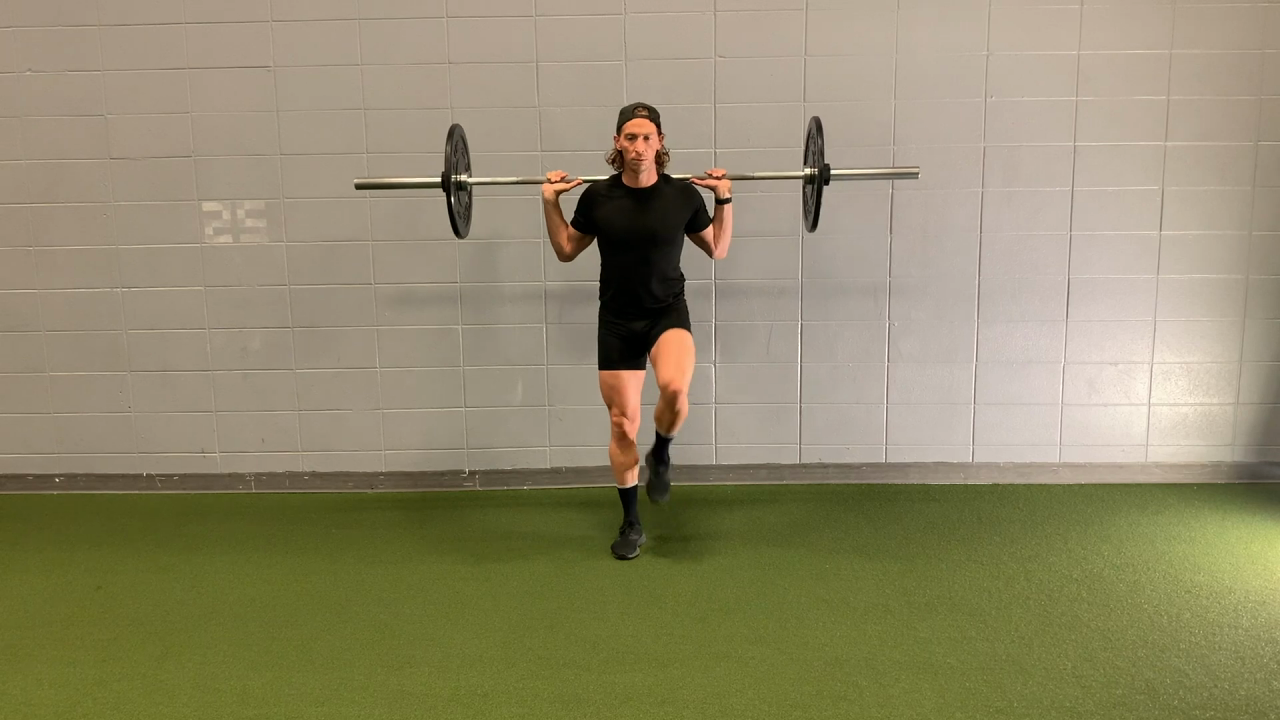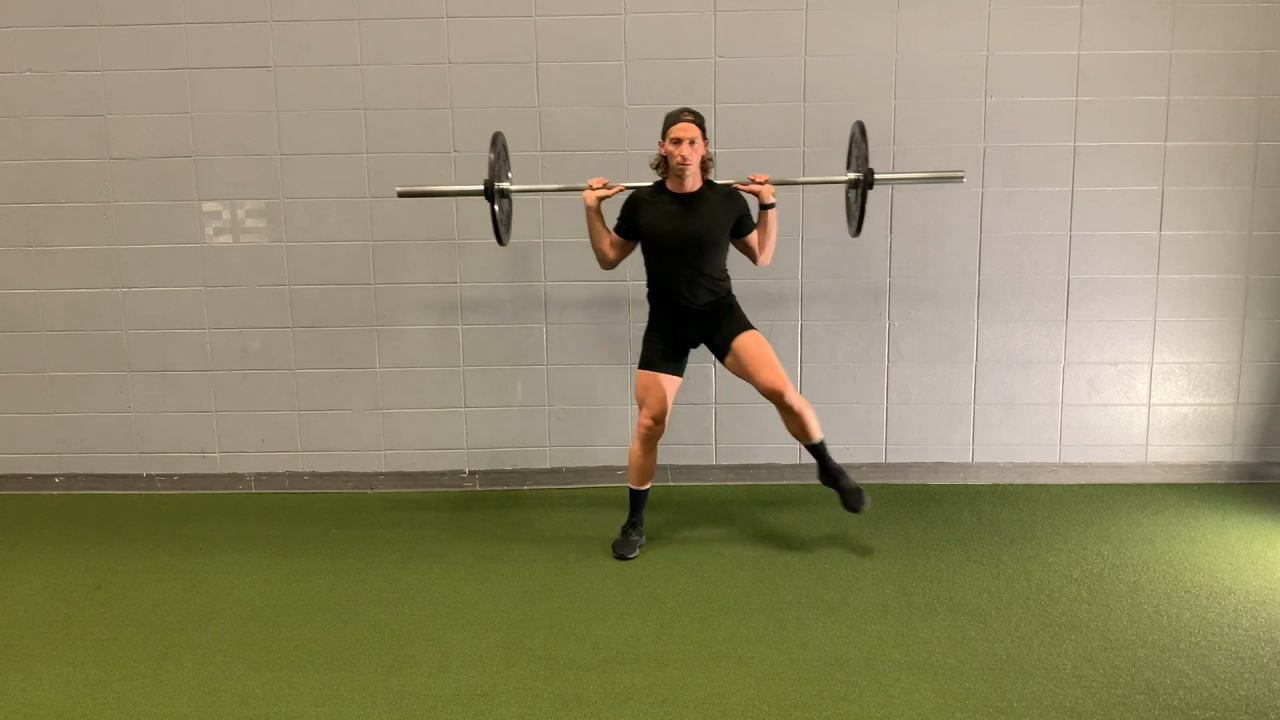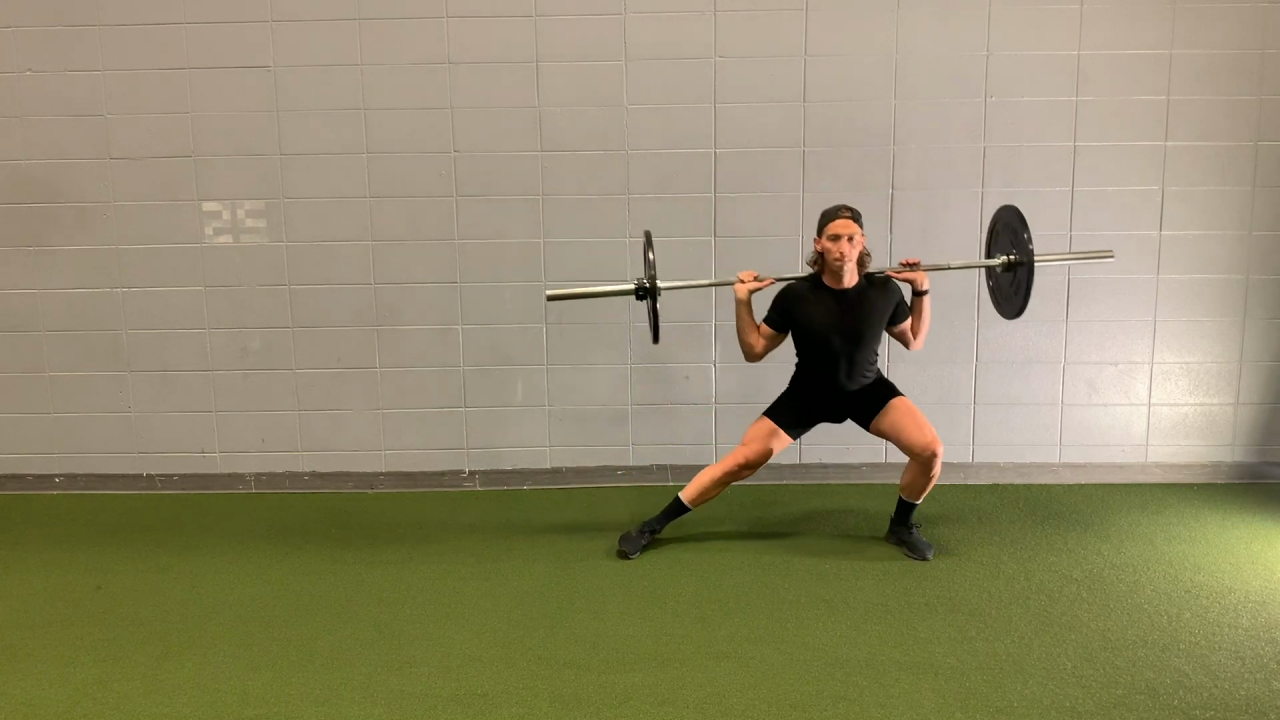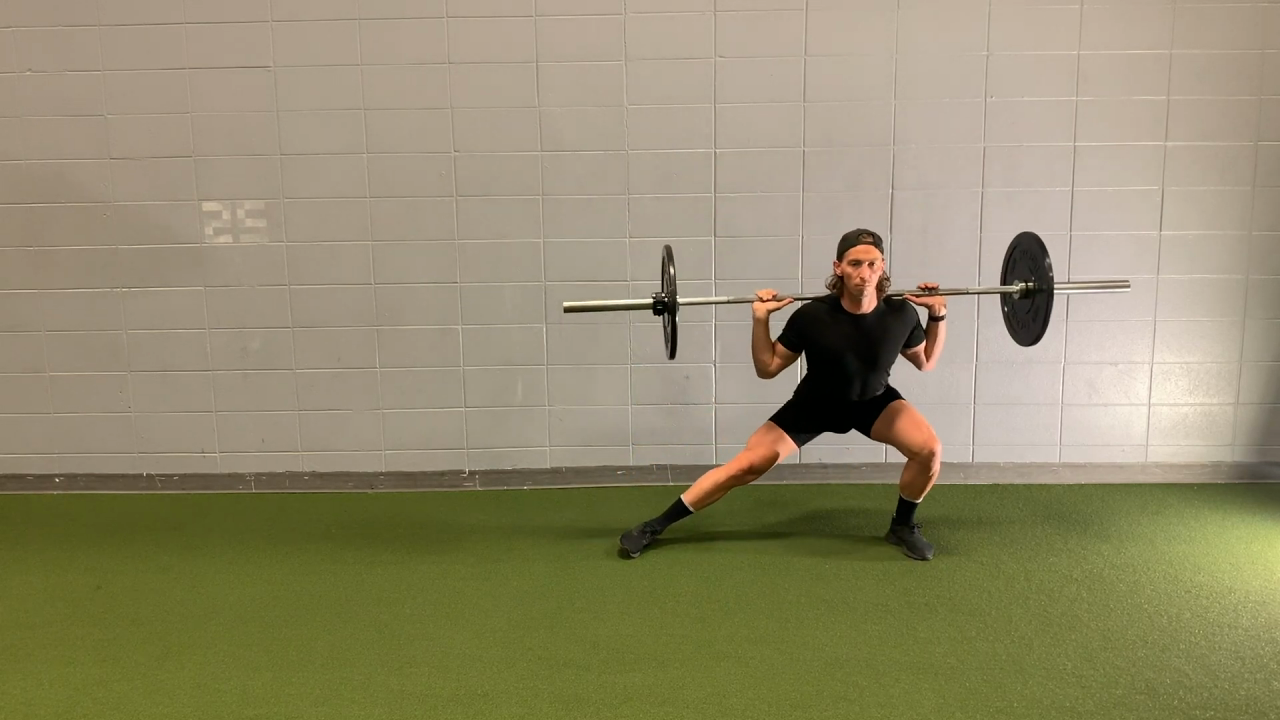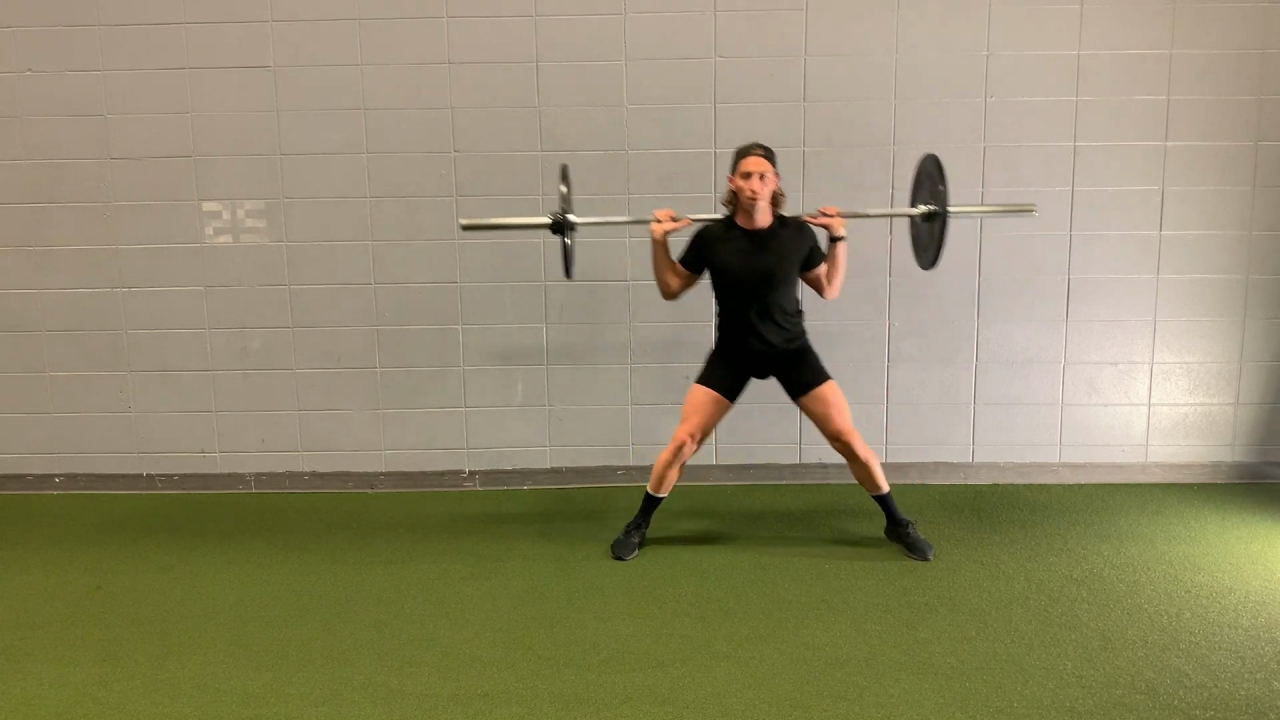
dt=0.7s
person 1, frame 1
left shoulder: (683, 195)
right shoulder: (597, 196)
left elbow: (717, 249)
right elbow: (566, 251)
left wrist: (724, 199)
right wrist: (550, 202)
left hip: (667, 312)
right hip: (617, 321)
left knee: (674, 387)
right knee: (622, 422)
left ankle: (659, 454)
right ankle: (631, 522)
person 1, frame 2
left shoulder: (727, 200)
right shoulder: (641, 203)
left elbow: (761, 256)
right elbow: (608, 259)
left wrist: (768, 205)
right wrist: (592, 210)
left hip: (720, 313)
right hip: (666, 323)
left knee: (779, 390)
right knee: (650, 423)
left ankle: (831, 470)
right ankle: (634, 524)
person 1, frame 3
left shoulder: (883, 290)
right shoulder: (796, 296)
left elbow: (913, 340)
right elbow: (754, 350)
left wrist: (922, 291)
right wrist: (743, 301)
left hip: (867, 389)
right hip: (807, 394)
left knee: (930, 449)
right knee: (741, 461)
left ankle: (901, 525)
right ankle: (653, 526)
person 1, frame 4
left shoulder: (900, 315)
right shoulder: (812, 316)
left elbow: (925, 362)
right elbow: (767, 368)
left wrist: (938, 316)
right wrist: (760, 319)
left hip: (873, 401)
right hip: (812, 405)
left knee: (928, 449)
right knee: (746, 466)
left ankle: (902, 526)
right ankle: (654, 526)
person 1, frame 5
left shoulder: (797, 233)
right shoulder: (711, 237)
left elbow: (828, 289)
right elbow: (671, 289)
left wrist: (836, 237)
right wrist: (658, 242)
left hip: (791, 348)
right hip: (733, 352)
left knee: (846, 437)
right knee: (685, 438)
left ankle: (897, 523)
right ankle: (639, 525)
